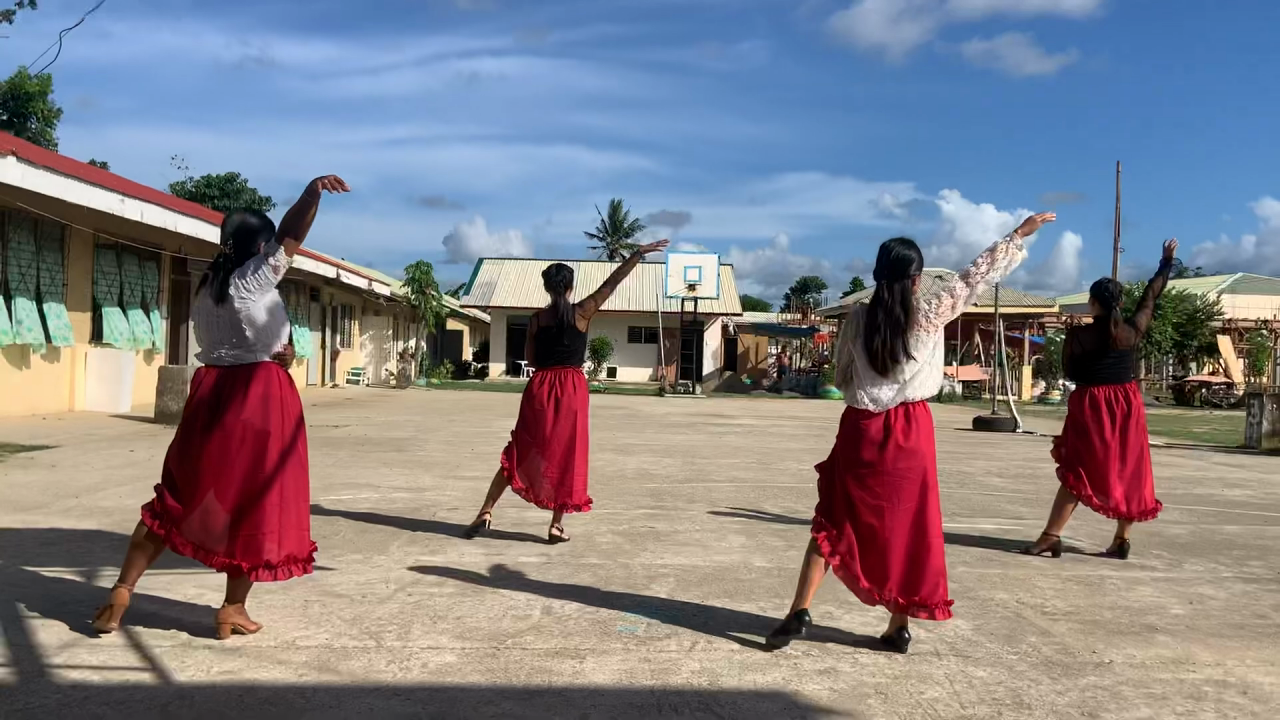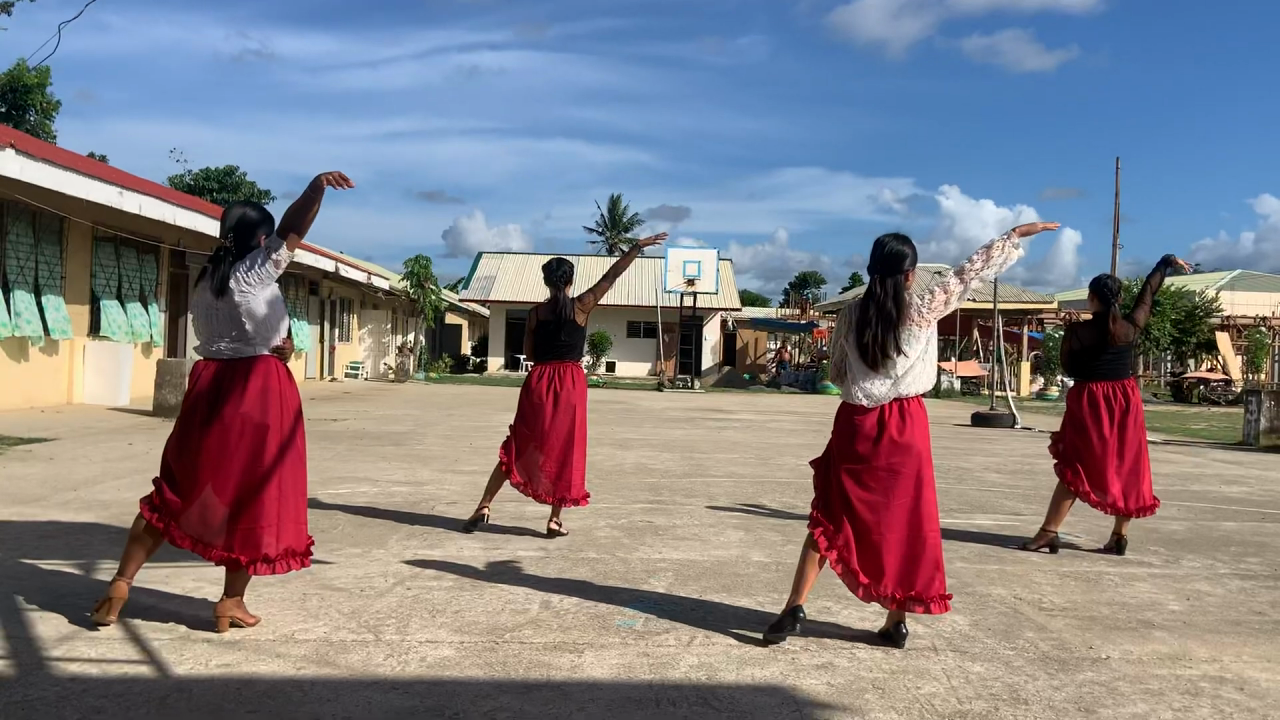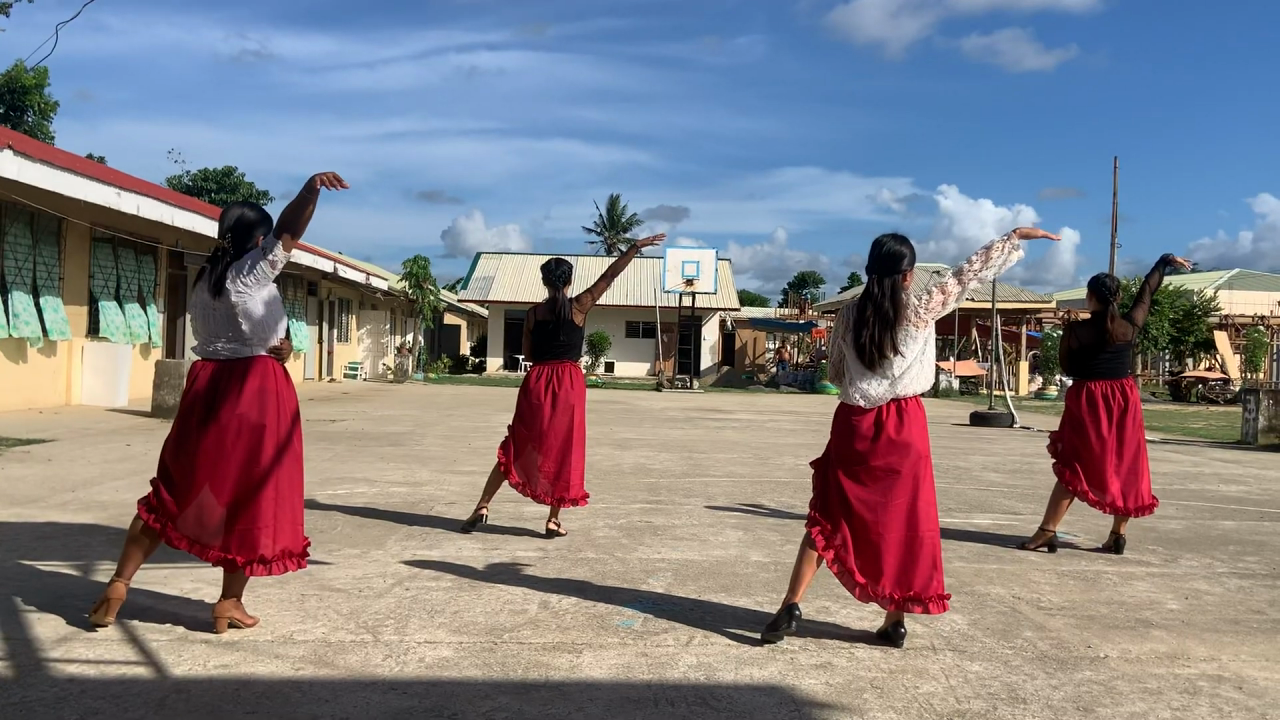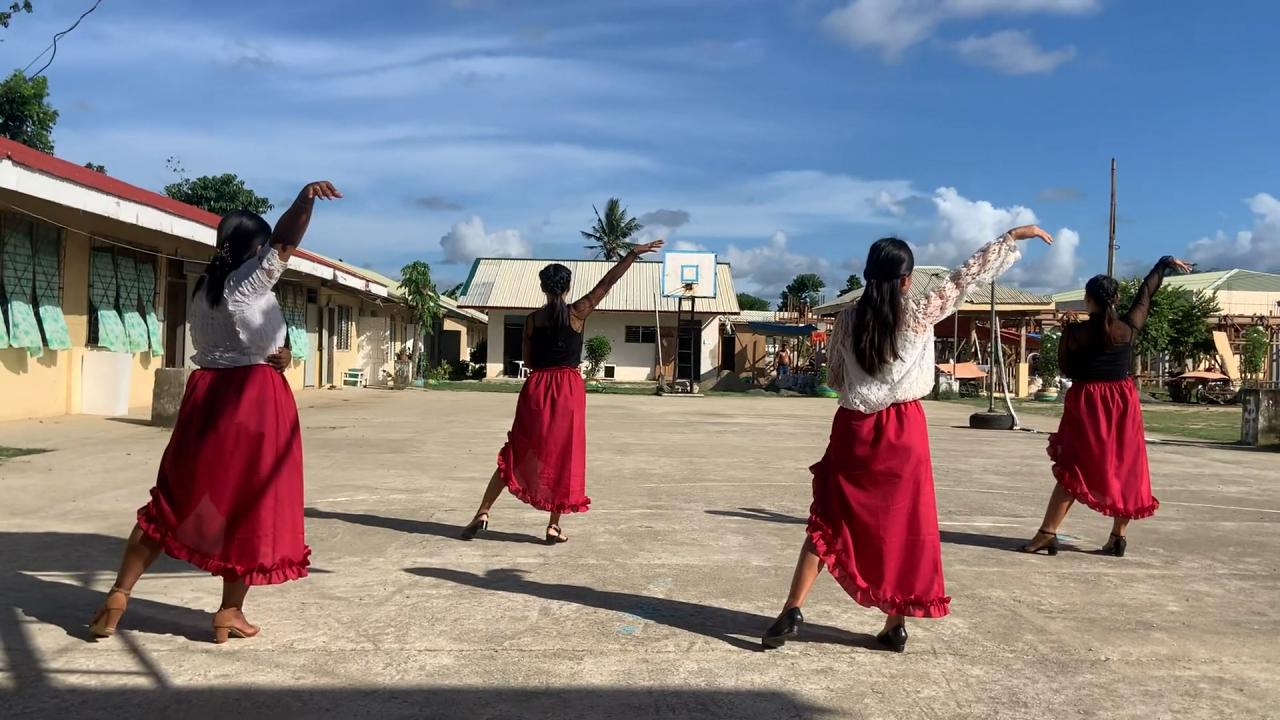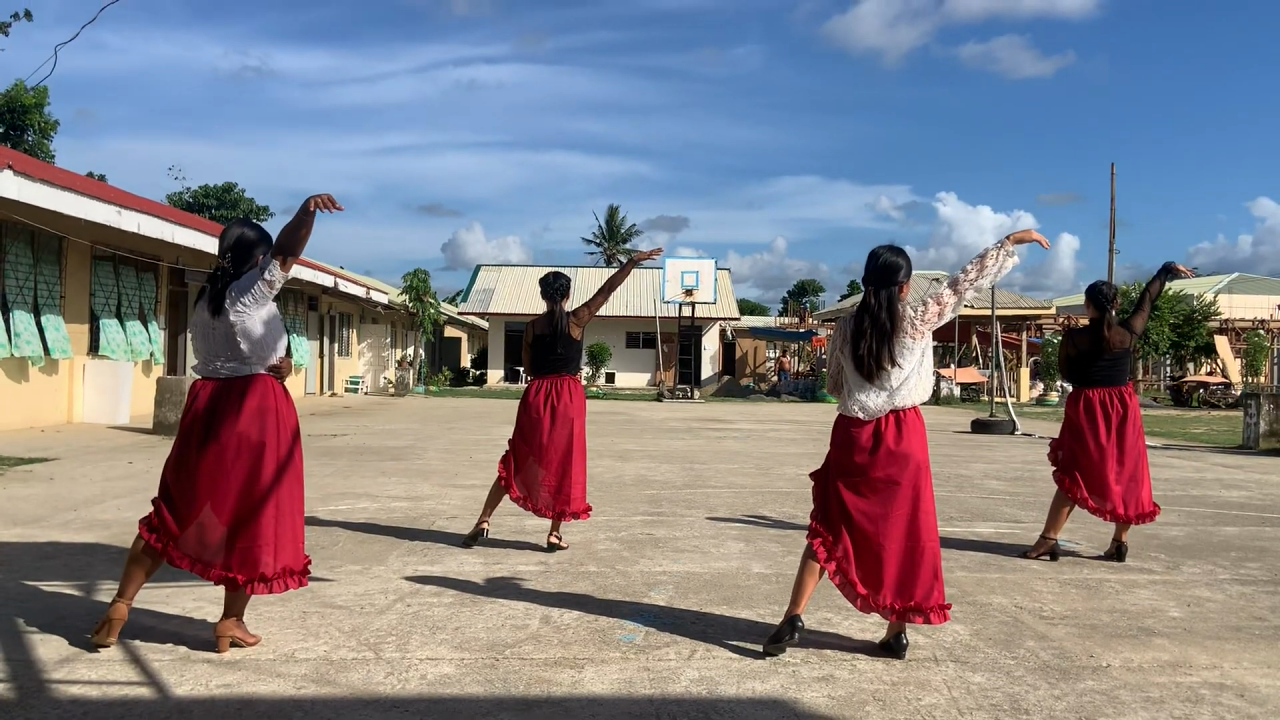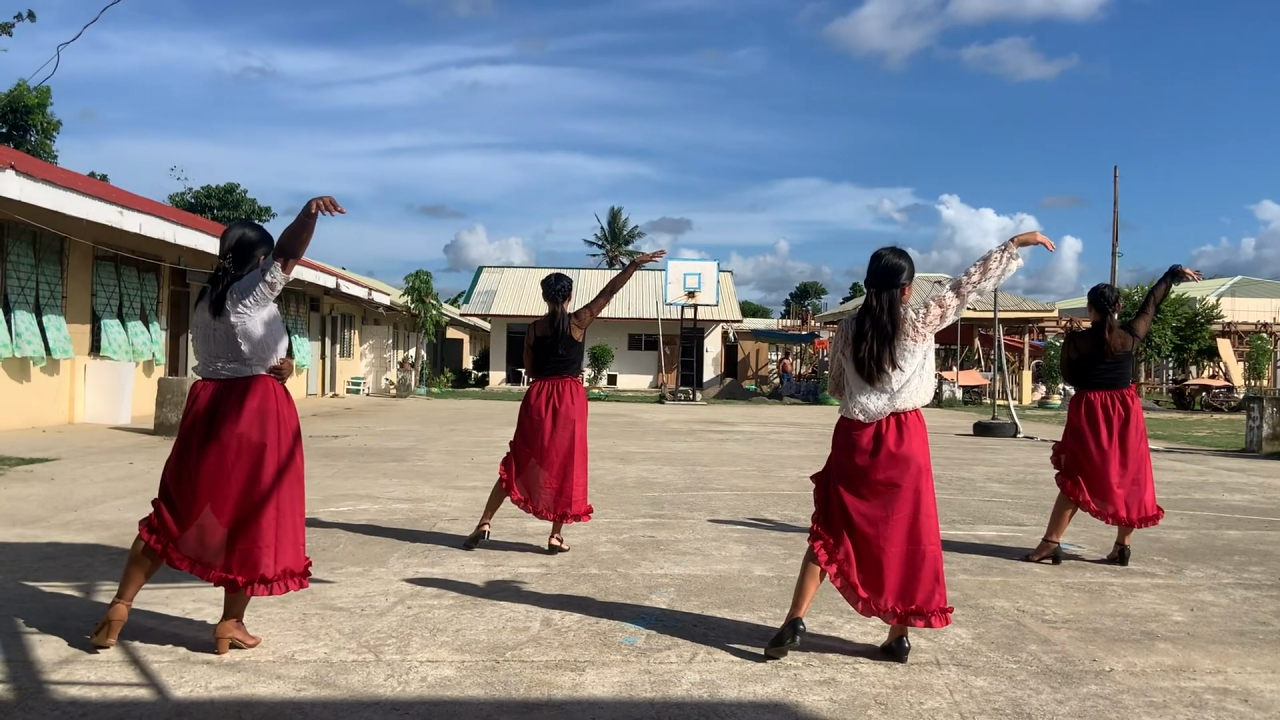
dt=0.3s
person 1, frame 1
left shoulder: (208, 287)
right shoulder: (253, 280)
right elbow: (291, 237)
left wrist: (278, 353)
right wrist: (312, 192)
left hip: (214, 394)
right hip: (257, 400)
left knee: (180, 497)
right knee: (254, 504)
left ankle: (122, 590)
right ankle: (233, 609)
person 1, frame 2
left shoulder: (207, 281)
right shoulder: (253, 274)
right elbow: (292, 232)
left wrist: (276, 346)
right wrist: (316, 188)
left hip: (211, 388)
right hip: (257, 392)
left knee: (178, 490)
right knee: (252, 497)
left ankle: (120, 583)
right ankle: (231, 603)
person 1, frame 3
left shoulder: (206, 280)
right shoulder: (250, 273)
right elbow: (289, 233)
left wrist: (275, 347)
right wrist: (310, 189)
left hip: (209, 388)
right hip: (254, 393)
left knee: (176, 491)
right knee: (250, 498)
left ankle: (118, 585)
right ankle: (229, 603)
person 1, frame 4
left shoulder: (206, 290)
right shoulder: (249, 283)
right elbow: (285, 243)
left wrist: (274, 356)
right wrist: (305, 199)
left hip: (208, 398)
right hip: (253, 402)
left knee: (175, 500)
right knee: (249, 508)
left ankle: (118, 595)
right ankle: (230, 613)
person 1, frame 5
left shoulder: (207, 299)
right shoulder: (250, 292)
right elbow: (287, 254)
left wrist: (275, 365)
right wrist: (307, 210)
left hip: (210, 407)
right hip: (254, 410)
left knee: (177, 510)
right knee: (251, 517)
left ankle: (120, 605)
right ankle: (231, 622)
person 1, frame 6
left shoulder: (207, 300)
right shoulder: (251, 292)
right elbow: (288, 255)
left wrist: (275, 365)
right wrist: (309, 213)
left hip: (209, 408)
right hip: (254, 412)
left knee: (176, 511)
right knee: (251, 517)
left ankle: (119, 606)
right ankle: (231, 623)
person 2, frame 1
left shoulder: (857, 319)
right shoulder: (930, 313)
left elbow: (842, 380)
right elbow: (978, 274)
right wrist: (1020, 233)
left hip: (862, 427)
right hip: (910, 428)
left knee: (835, 523)
right knee: (907, 525)
left ankle: (799, 612)
right ankle: (899, 627)
person 2, frame 2
left shoulder: (851, 314)
right shoulder: (922, 309)
left elbow: (836, 373)
right elbow: (972, 270)
right wrist: (1018, 233)
left hip: (856, 423)
right hip: (904, 424)
left knee: (831, 519)
right knee: (904, 521)
left ankle: (794, 609)
right ankle: (895, 620)
person 2, frame 3
left shoulder: (849, 314)
right shoulder: (920, 309)
left elbow: (835, 373)
right elbow: (971, 272)
right wrist: (1017, 236)
left hip: (855, 423)
right hip: (903, 423)
left knee: (829, 517)
right knee: (902, 521)
left ankle: (791, 607)
right ankle: (894, 620)
person 2, frame 4
left shoulder: (848, 318)
right shoulder: (919, 313)
left elbow: (834, 378)
right elbow: (969, 275)
right wrist: (1014, 235)
left hip: (854, 427)
right hip: (903, 428)
left knee: (830, 522)
right knee: (903, 526)
left ankle: (791, 612)
right ankle: (895, 625)
person 2, frame 5
left shoulder: (847, 326)
right shoulder: (916, 320)
left elbow: (833, 385)
right elbow: (966, 281)
right wrist: (1012, 240)
left hip: (854, 434)
right hip: (902, 435)
left knee: (830, 529)
right knee: (902, 532)
left ankle: (793, 620)
right ankle: (896, 633)
person 2, frame 6
left shoulder: (848, 328)
right shoulder: (917, 322)
left elbow: (835, 387)
right elbow: (970, 284)
right wrist: (1016, 242)
left hip: (855, 437)
right hip: (903, 438)
left knee: (831, 532)
right knee: (905, 536)
left ankle: (794, 623)
right ankle: (898, 635)
person 3, frame 1
left shoulder: (1078, 335)
right shoulder: (1133, 330)
left elbow: (1069, 372)
right elbow: (1151, 296)
right wrist: (1167, 261)
left hip: (1091, 407)
right hip: (1126, 405)
left knee: (1077, 472)
right knee: (1128, 471)
left ankle: (1051, 536)
right ankle: (1121, 540)
person 3, frame 2
left shoulder: (1077, 332)
right shoulder: (1131, 327)
left elbow: (1068, 368)
right elbow: (1148, 293)
right wrist: (1167, 263)
left hip: (1089, 403)
right hip: (1125, 402)
left knee: (1075, 469)
right knee: (1126, 469)
left ankle: (1049, 531)
right ankle: (1119, 535)
person 3, frame 3
left shoulder: (1076, 330)
right shoulder: (1130, 325)
left elbow: (1067, 367)
right elbow: (1147, 291)
right wrist: (1166, 261)
left hip: (1088, 402)
right hip: (1124, 401)
left knee: (1074, 468)
right knee: (1124, 468)
left ankle: (1047, 531)
right ankle: (1118, 535)
person 3, frame 4
left shoulder: (1074, 332)
right shoulder: (1128, 327)
left elbow: (1066, 369)
right elbow: (1145, 294)
right wrist: (1165, 263)
left hip: (1086, 404)
right hip: (1123, 403)
left knee: (1073, 470)
right knee: (1125, 469)
left ankle: (1048, 533)
right ankle: (1118, 537)
person 3, frame 5
left shoulder: (1074, 338)
right shoulder: (1128, 332)
left elbow: (1066, 374)
right elbow: (1146, 300)
right wrist: (1168, 269)
left hip: (1087, 410)
right hip: (1122, 408)
left knee: (1074, 476)
right knee: (1125, 474)
left ankle: (1049, 539)
right ankle: (1120, 542)
person 3, frame 6
left shoulder: (1076, 341)
right shoulder: (1131, 335)
left elbow: (1069, 377)
right elbow: (1151, 304)
right wrist: (1174, 273)
left hip: (1088, 413)
right hip: (1125, 412)
left knee: (1076, 479)
right knee: (1128, 478)
left ankle: (1051, 542)
right ankle: (1122, 545)
person 4, frame 1
left shoulder: (537, 319)
right shoulder: (582, 312)
left elbow: (531, 358)
right elbow: (612, 282)
right wrist: (639, 253)
left hip: (540, 387)
right hip: (571, 389)
left knee: (520, 453)
right knee: (566, 456)
left ankle: (486, 512)
right ankle: (556, 526)
person 4, frame 2
left shoulder: (536, 313)
right shoulder: (581, 306)
left elbow: (529, 353)
right elbow: (612, 276)
right wrist: (637, 247)
left hip: (539, 381)
right hip: (570, 383)
left knee: (519, 447)
right knee: (564, 451)
left ankle: (484, 507)
right ankle: (555, 521)
person 4, frame 3
left shoulder: (534, 313)
right shoulder: (579, 306)
left elbow: (528, 353)
right elbow: (610, 276)
right wrist: (636, 247)
left hip: (537, 382)
right hip: (568, 383)
left knee: (517, 448)
right knee: (563, 451)
left ankle: (482, 507)
right ankle: (553, 521)
person 4, frame 4
left shoulder: (532, 319)
right shoulder: (577, 313)
left elbow: (527, 360)
right elbow: (607, 282)
right wrist: (633, 254)
left hip: (536, 388)
right hip: (568, 389)
left knee: (516, 454)
right knee: (563, 457)
left ankle: (483, 513)
right ankle: (554, 527)
person 4, frame 5
left shoulder: (532, 327)
right shoulder: (576, 320)
left elbow: (528, 368)
right elbow: (607, 290)
right wrist: (633, 261)
left hip: (537, 396)
right hip: (568, 396)
left knee: (518, 461)
right knee: (564, 464)
left ankle: (483, 521)
right ankle: (555, 534)
person 4, frame 6
left shoulder: (533, 328)
right shoulder: (578, 322)
left elbow: (530, 370)
right elbow: (609, 291)
right wrist: (635, 264)
left hip: (538, 397)
right hip: (570, 398)
left knee: (519, 463)
right knee: (565, 466)
left ankle: (484, 523)
right ankle: (555, 535)
